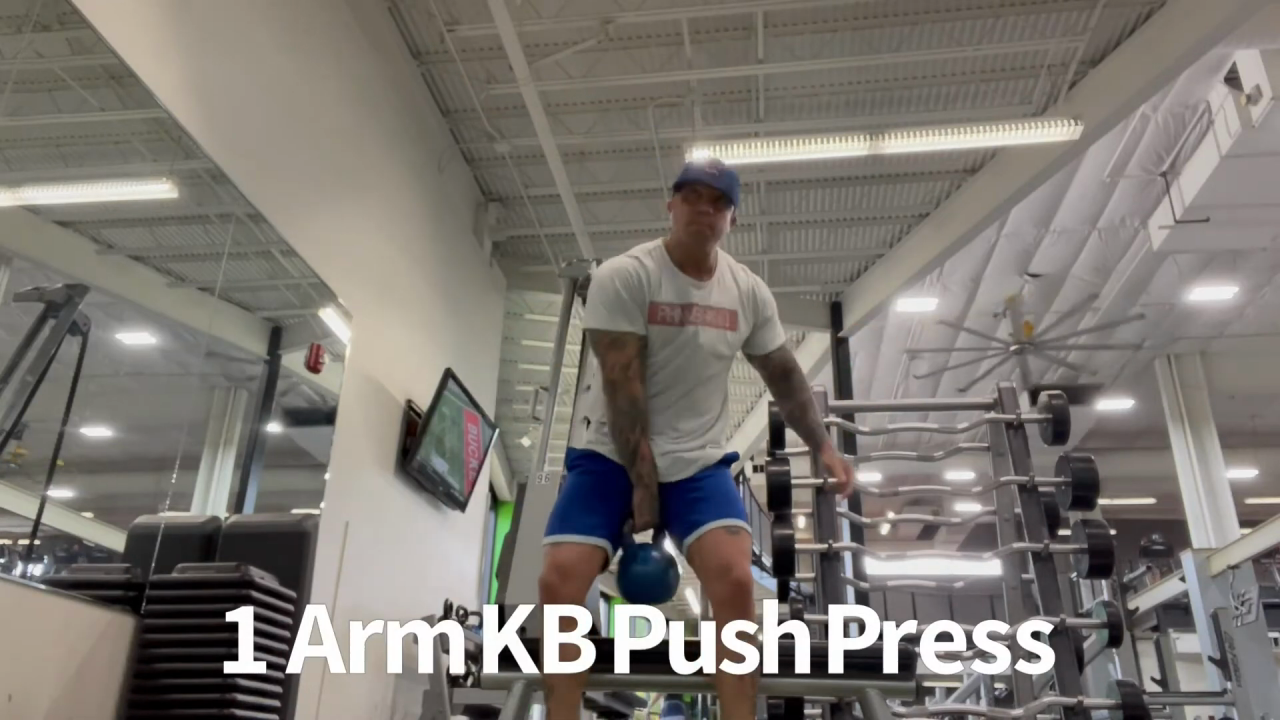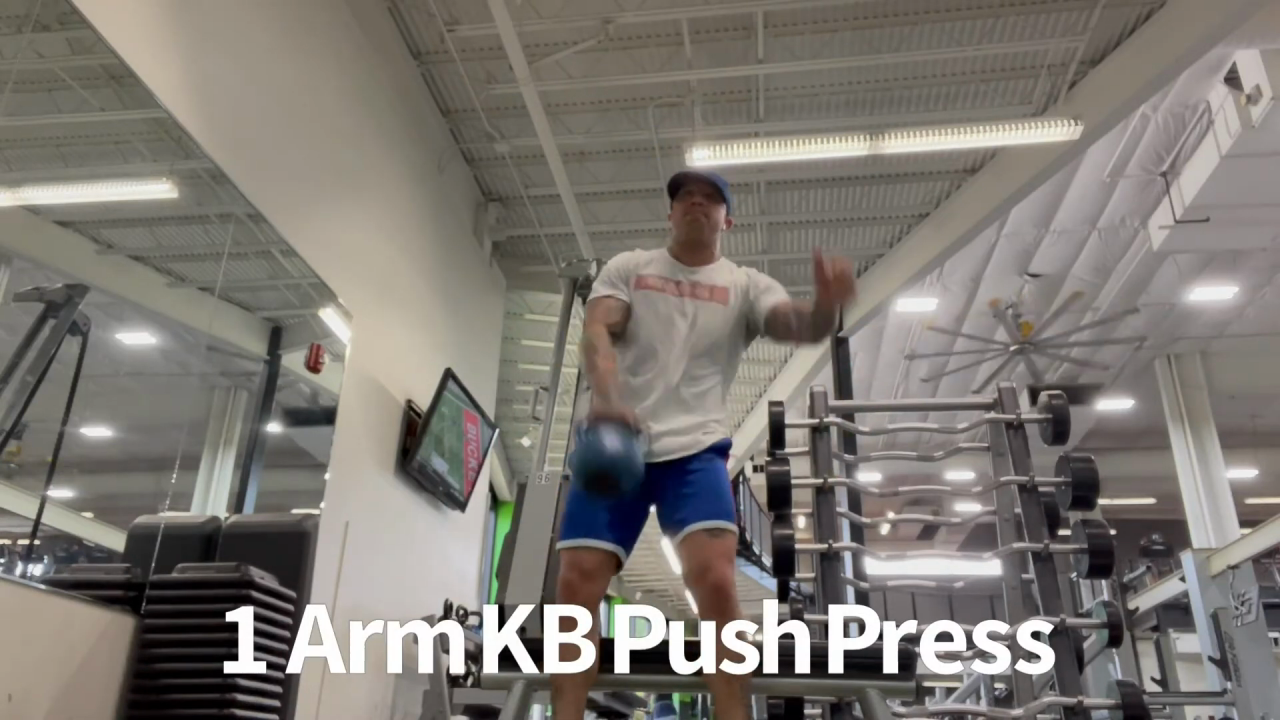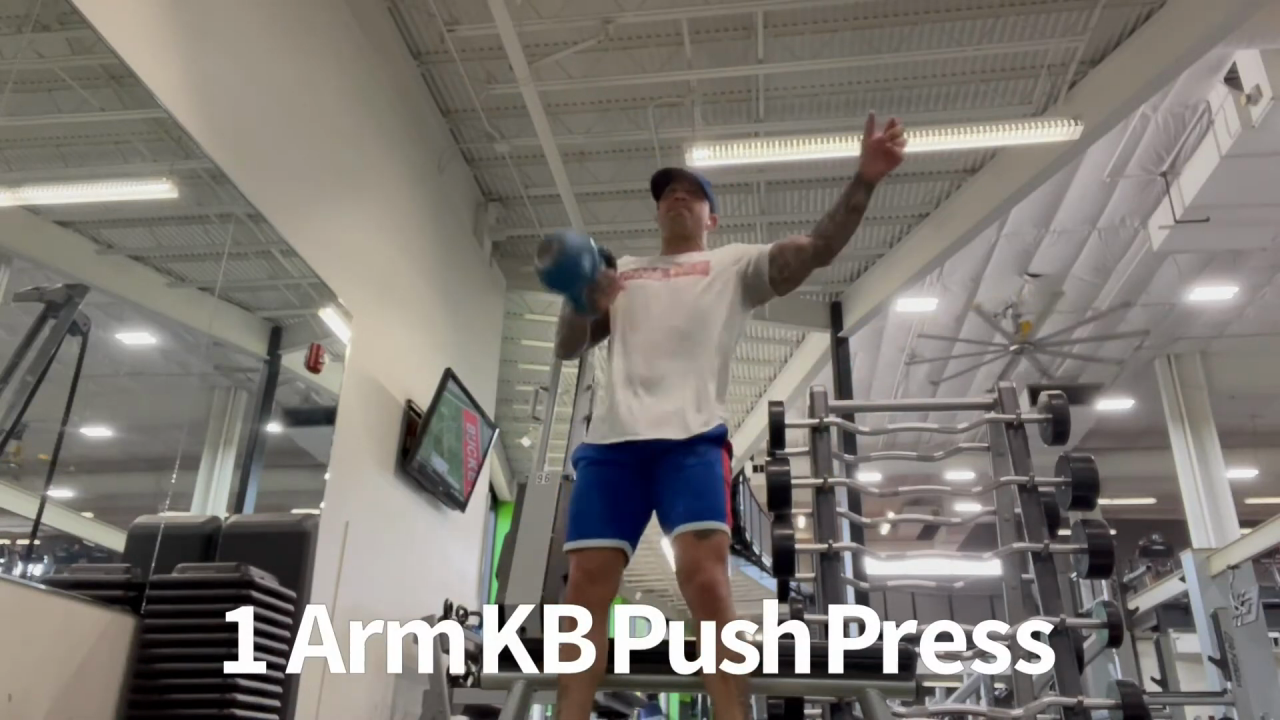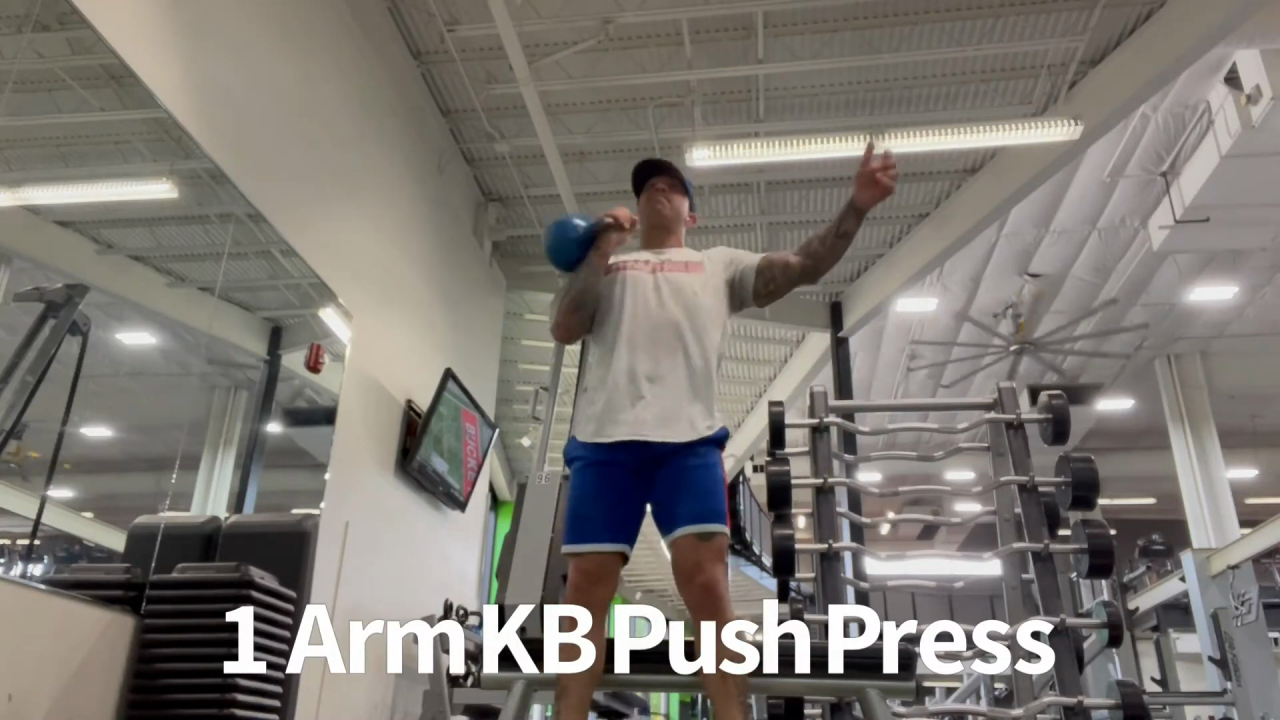
dt=0.2s
person 1, frame 1
left shoulder: (749, 292)
right shoulder: (621, 276)
left elbow: (783, 374)
right elbow: (623, 388)
left wrist: (823, 446)
right wrist: (641, 486)
left hip: (699, 463)
right hip: (610, 457)
left knee: (735, 581)
right knee: (559, 584)
person 1, frame 2
left shoulder: (747, 285)
right shoulder: (627, 269)
left elbow: (797, 326)
right elbow: (596, 334)
left wrist: (827, 302)
right wrist: (605, 401)
left hip: (695, 453)
left knee: (717, 583)
right knee: (575, 588)
person 1, frame 3
left shoulder: (738, 264)
right shoulder: (622, 271)
left elbow: (814, 249)
right elbow: (567, 348)
left wrist: (866, 178)
right wrist: (583, 299)
left hip: (692, 439)
right hip: (612, 443)
left knee: (705, 583)
right knee: (587, 589)
person 1, frame 4
left shoulder: (720, 264)
right shoulder: (605, 265)
left elbow: (803, 267)
right elbow: (563, 329)
left wrist: (858, 203)
right wrist: (599, 252)
left hip: (688, 439)
right hip: (604, 440)
left knee: (705, 585)
right knee: (585, 590)
